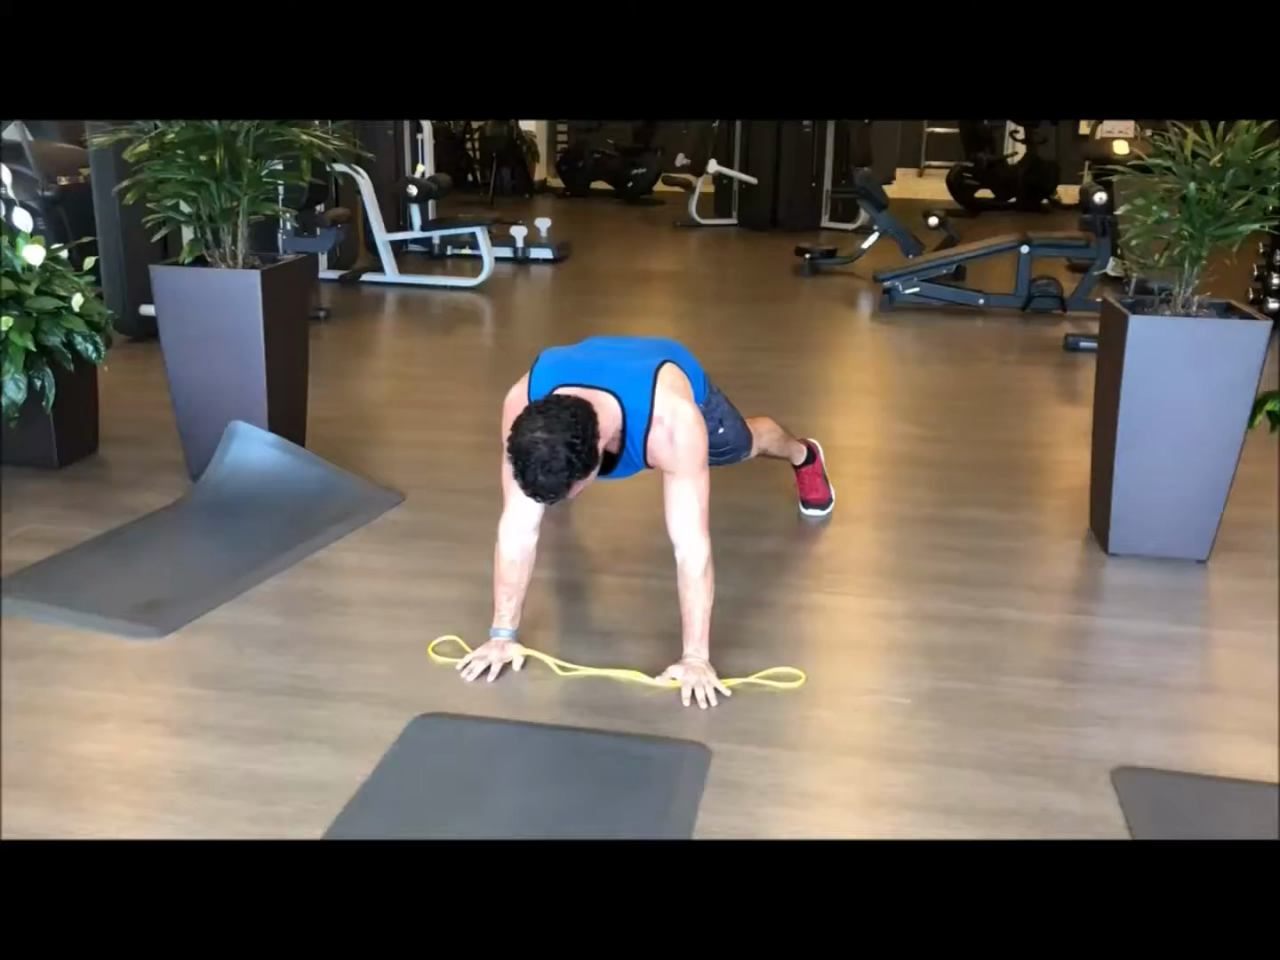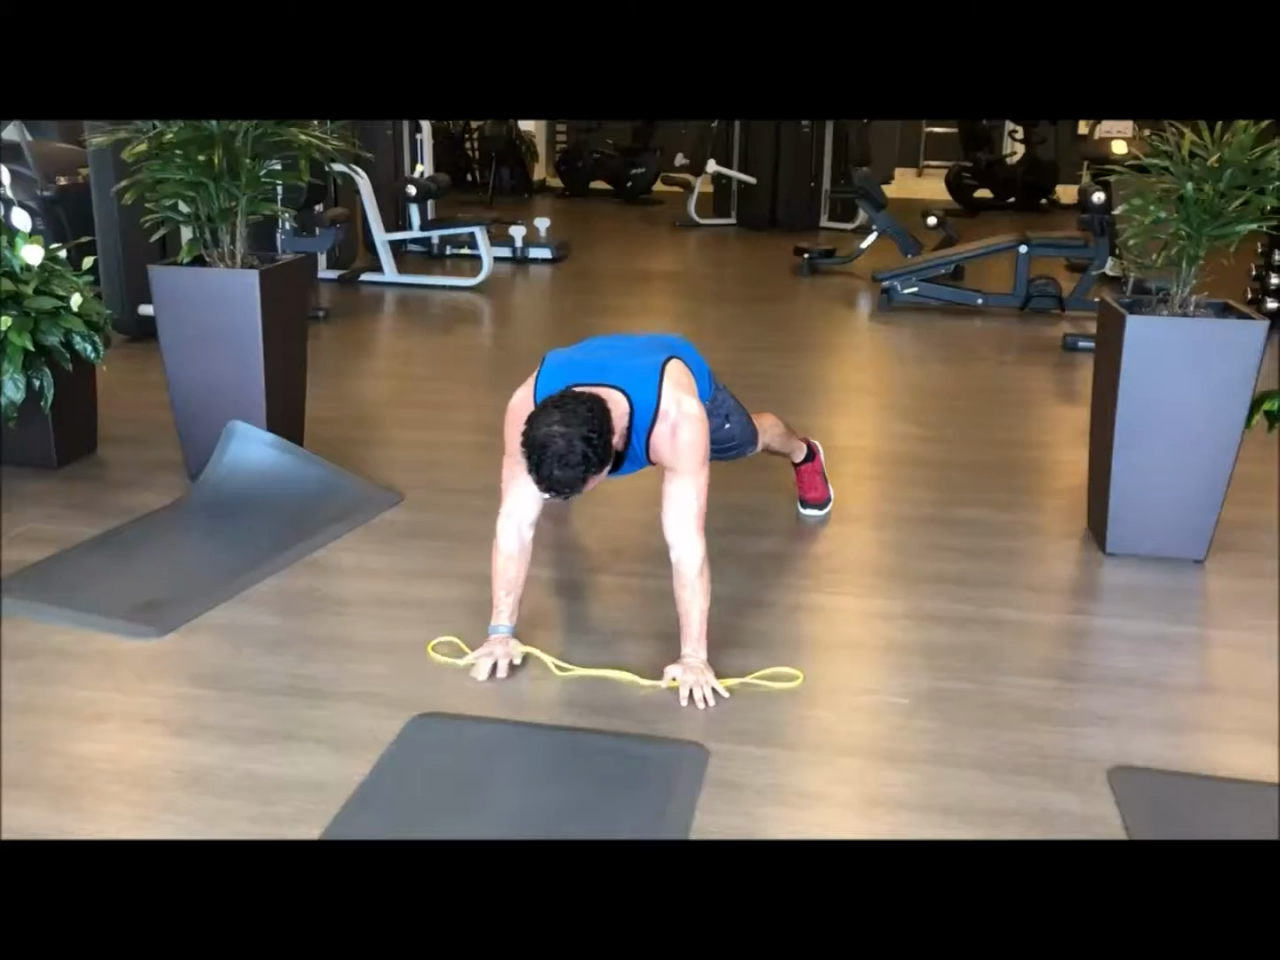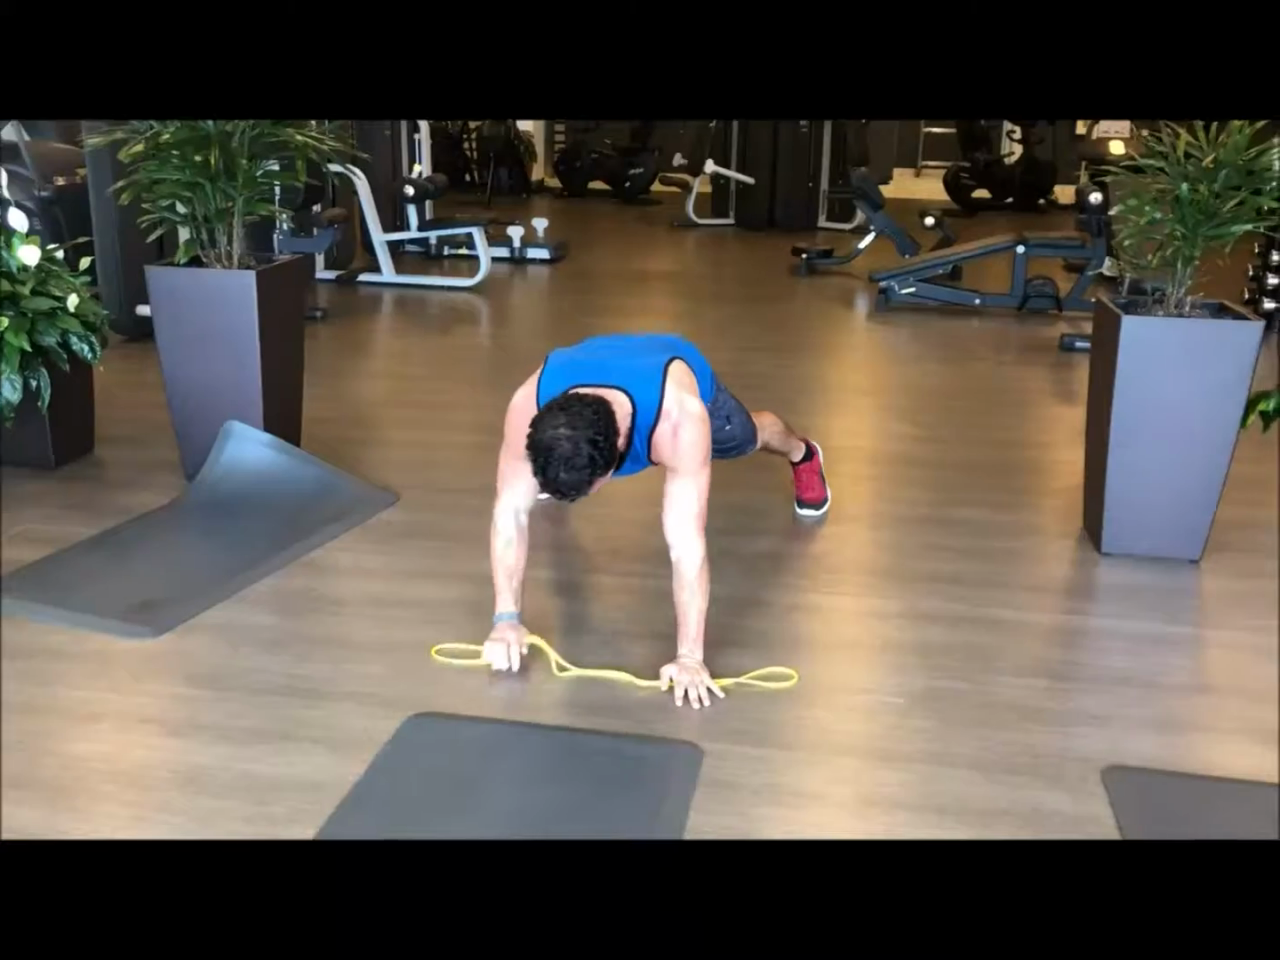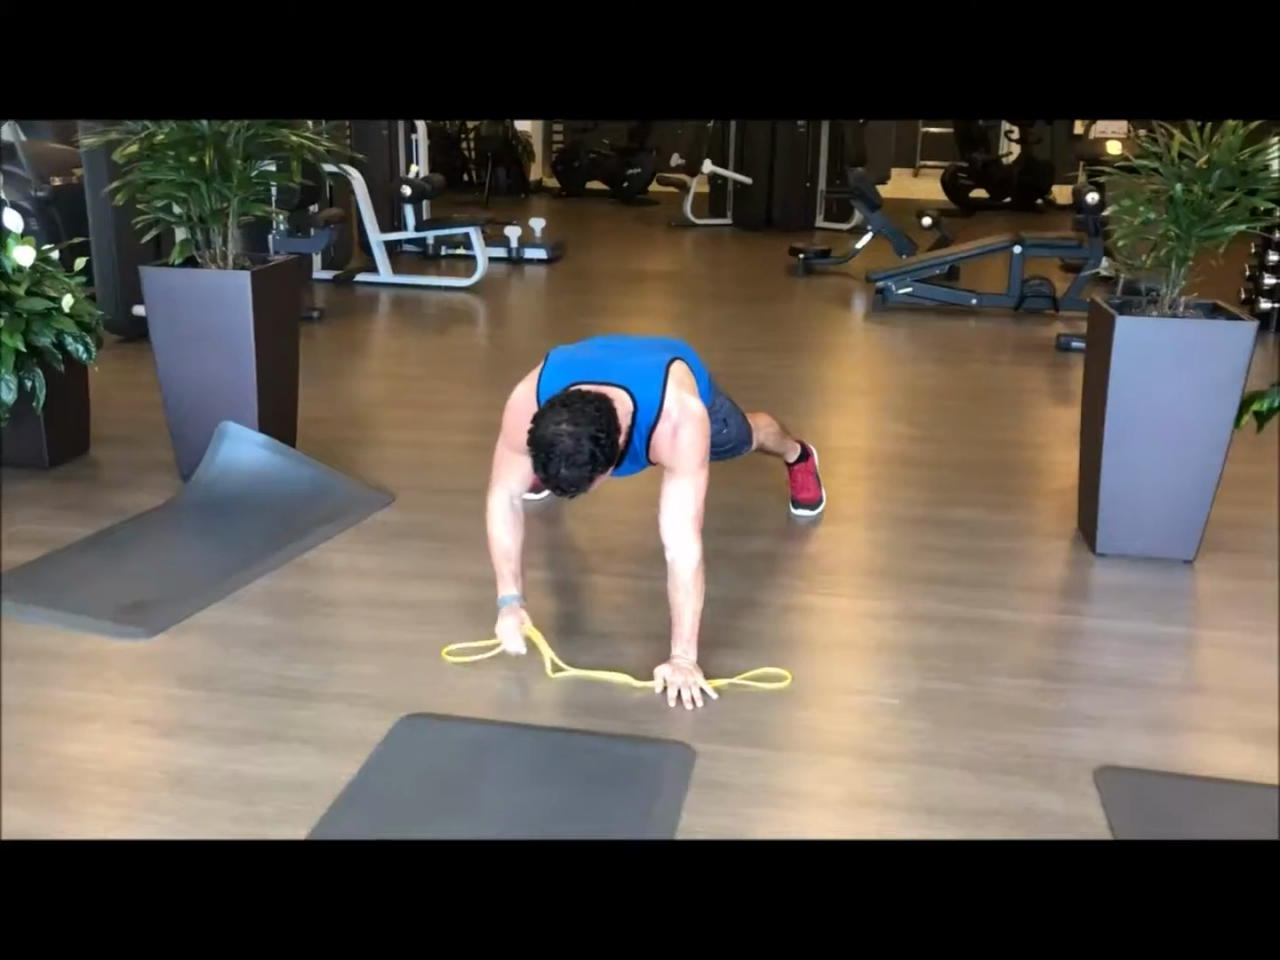
dt=0.1s
person 1, frame 1
left shoulder: (672, 424)
right shoulder: (523, 406)
left elbow: (691, 545)
right elbow: (518, 528)
left wrist: (695, 657)
right wrist: (502, 634)
left hip: (684, 382)
left knee: (745, 444)
left ankle: (803, 455)
person 1, frame 2
left shoulder: (676, 420)
right shoulder: (529, 407)
left elbow: (685, 543)
right elbow: (515, 522)
left wrist: (694, 658)
right wrist: (501, 631)
left hip: (687, 372)
left knee: (750, 439)
left ankle: (803, 453)
person 1, frame 3
left shoulder: (680, 421)
right shoulder: (529, 407)
left elbow: (686, 545)
right elbow: (511, 511)
left wrist: (689, 657)
right wrist: (506, 617)
left hip: (687, 375)
left knee: (747, 437)
left ankle: (801, 453)
person 1, frame 4
left shoulder: (678, 421)
right shoulder: (528, 404)
left elbow: (682, 545)
right elbow: (504, 497)
left wrist: (683, 658)
right wrist: (509, 600)
left hip: (677, 379)
left knee: (743, 438)
left ankle: (797, 454)
